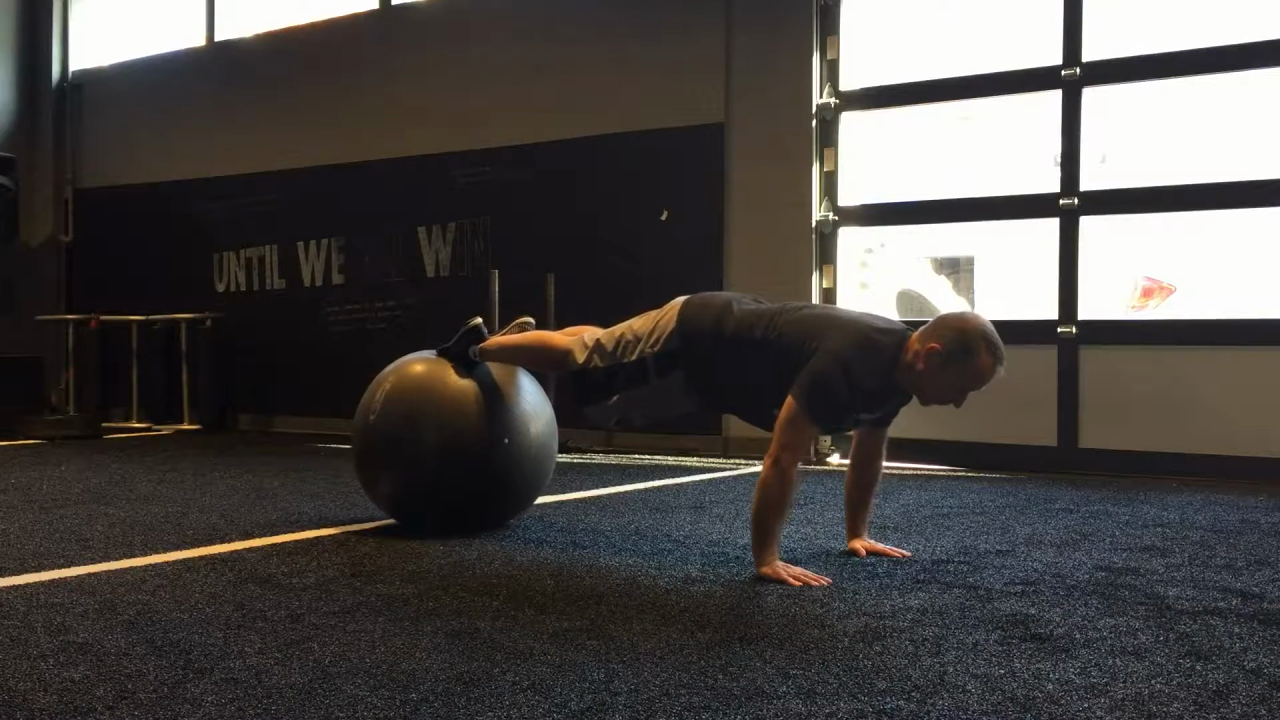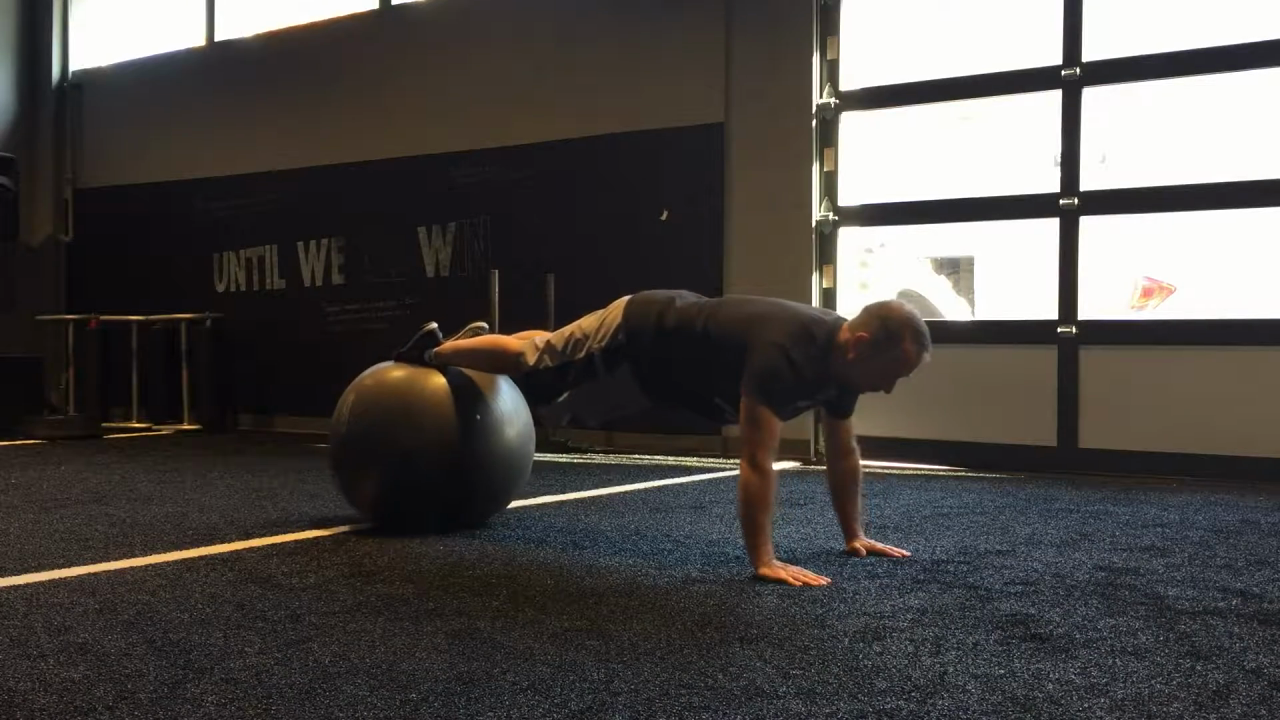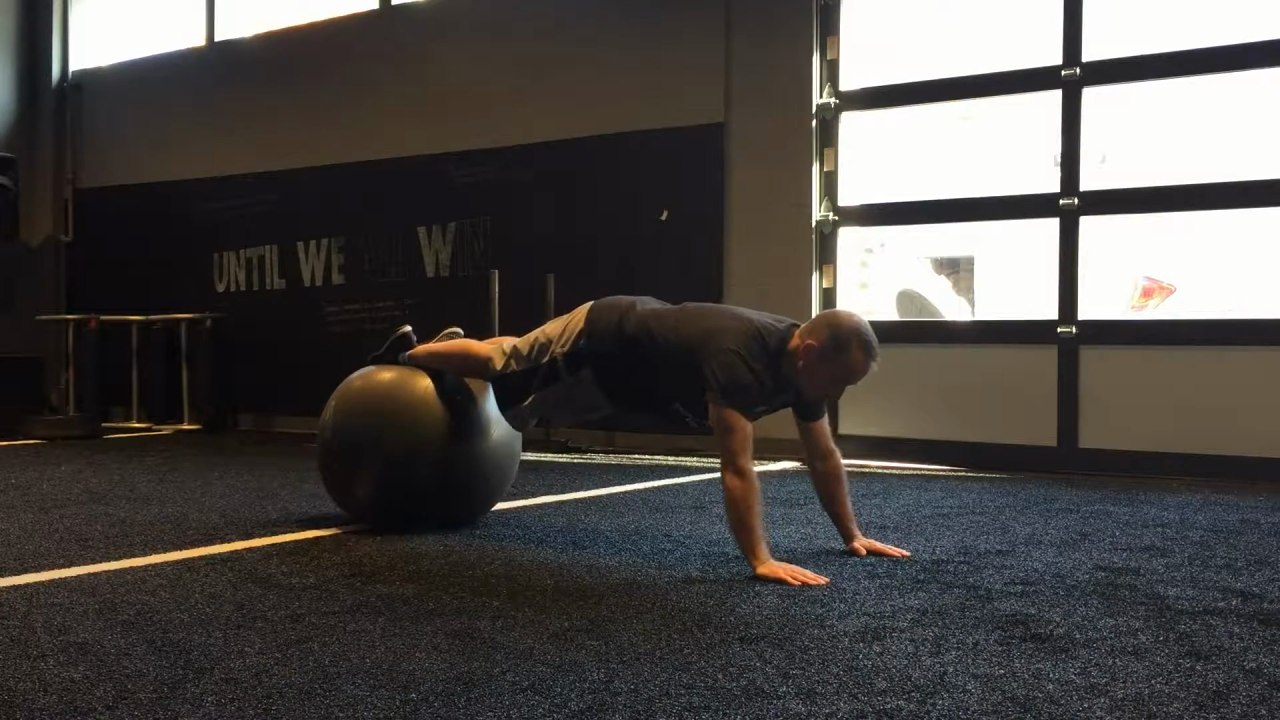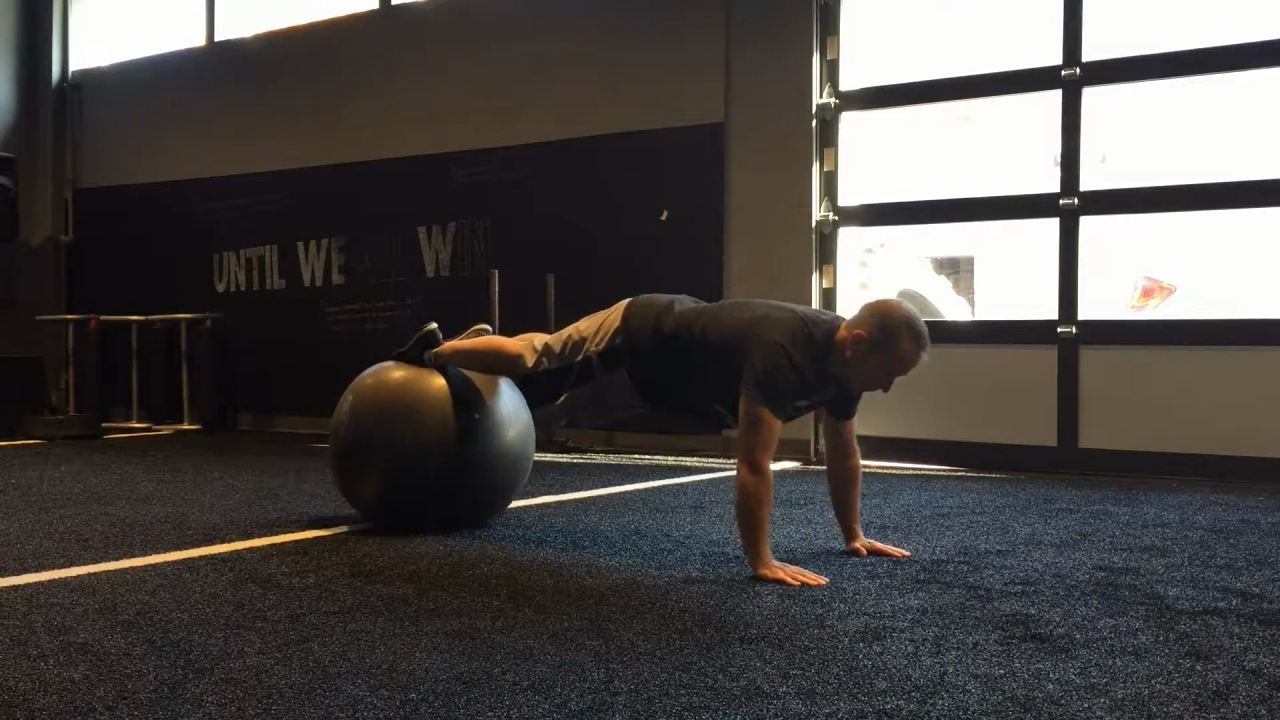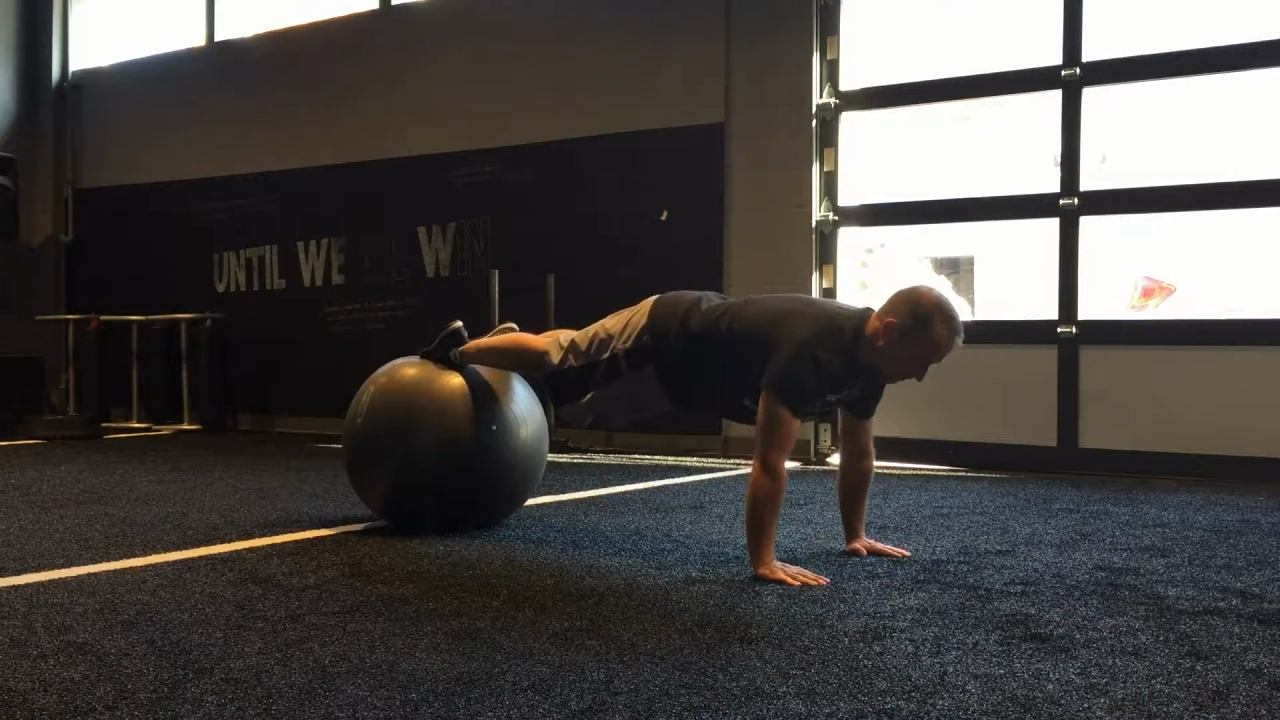
dt=1s
person 1, frame 1
left shoulder: (898, 368)
right shoulder: (850, 362)
left elbow: (868, 450)
right elbow: (782, 459)
left wrist: (856, 532)
right wrist: (766, 559)
left hip: (724, 336)
right hip: (689, 340)
left knee: (598, 343)
right knee: (578, 360)
left ankle: (523, 332)
right ankle: (478, 345)
person 1, frame 2
left shoulder: (841, 358)
right shoulder: (787, 350)
left elbow: (842, 452)
right elbow: (756, 461)
left wrist: (854, 535)
right wrist: (764, 560)
left hip: (674, 329)
right hip: (635, 337)
left knee: (549, 351)
right knee: (530, 364)
left ankle: (475, 336)
right ankle: (435, 348)
person 1, frame 3
left shoulder: (804, 362)
right shoulder: (740, 357)
left elbow: (823, 456)
right elbow: (737, 466)
left wrist: (852, 535)
right wrist: (761, 560)
left hip: (640, 327)
right hip: (599, 343)
left knee: (513, 358)
right knee: (502, 368)
left ankle: (454, 340)
right ankle: (410, 351)
person 1, frame 4
left shoulder: (841, 360)
right shoulder: (785, 350)
left elbow: (843, 454)
right elbow: (754, 463)
left wrist: (853, 535)
right wrist: (762, 561)
left hip: (675, 327)
right hip: (635, 342)
left knee: (545, 352)
right knee: (529, 364)
left ankle: (479, 338)
right ankle: (434, 348)
person 1, frame 5
left shoulder: (869, 359)
right shoulder: (812, 345)
left elbow: (857, 452)
right elbow: (769, 460)
left wrist: (855, 535)
right wrist: (763, 560)
left hip: (700, 327)
right hip: (660, 340)
left knee: (568, 354)
right knee: (554, 361)
left ankle: (509, 334)
right ankle: (458, 346)
